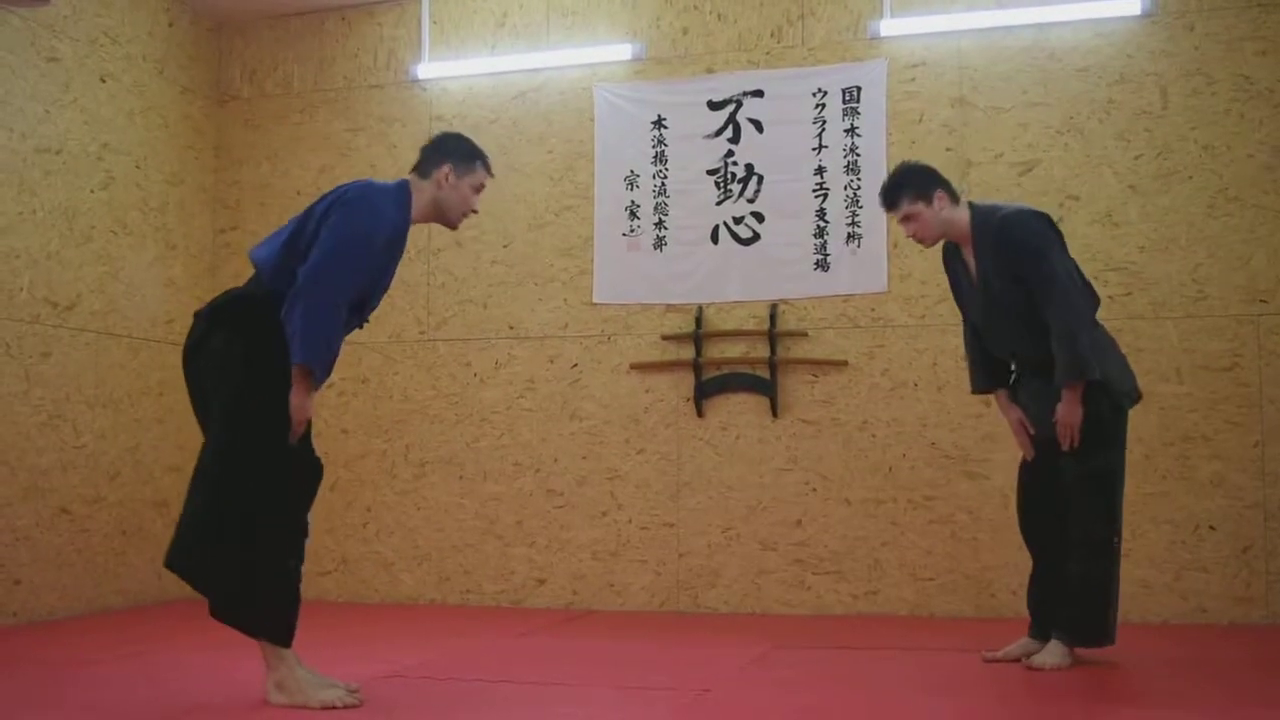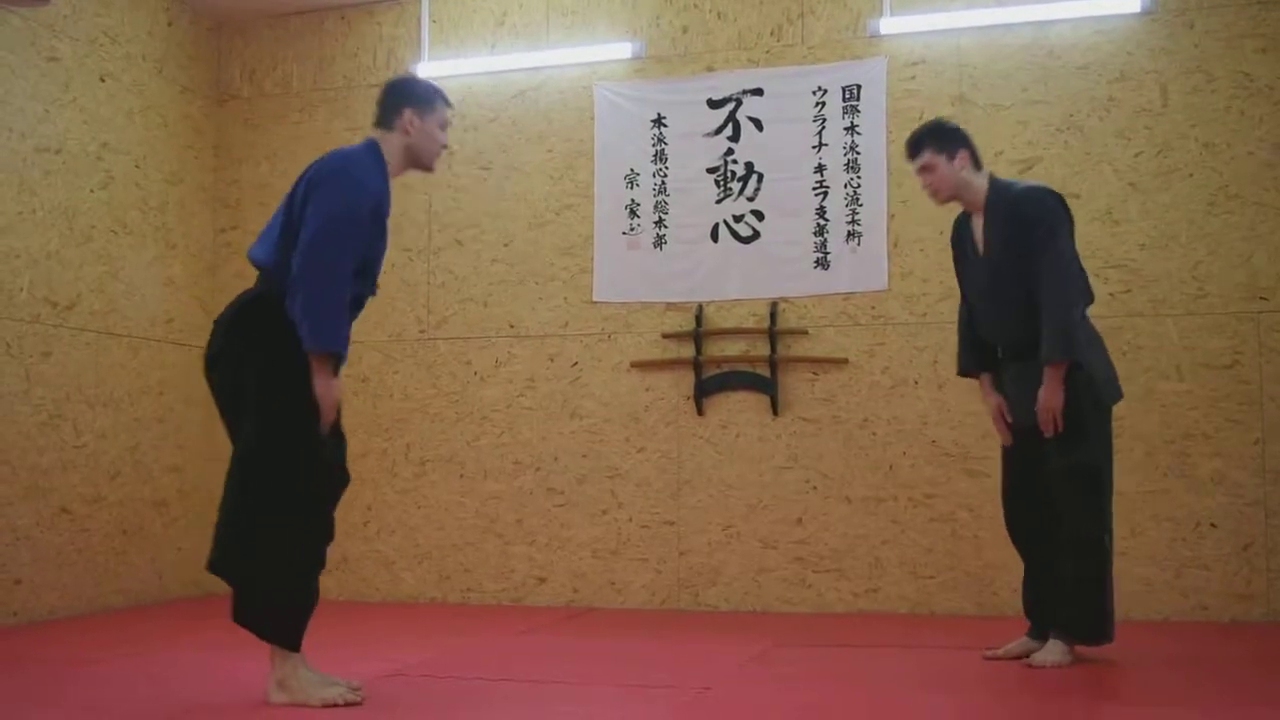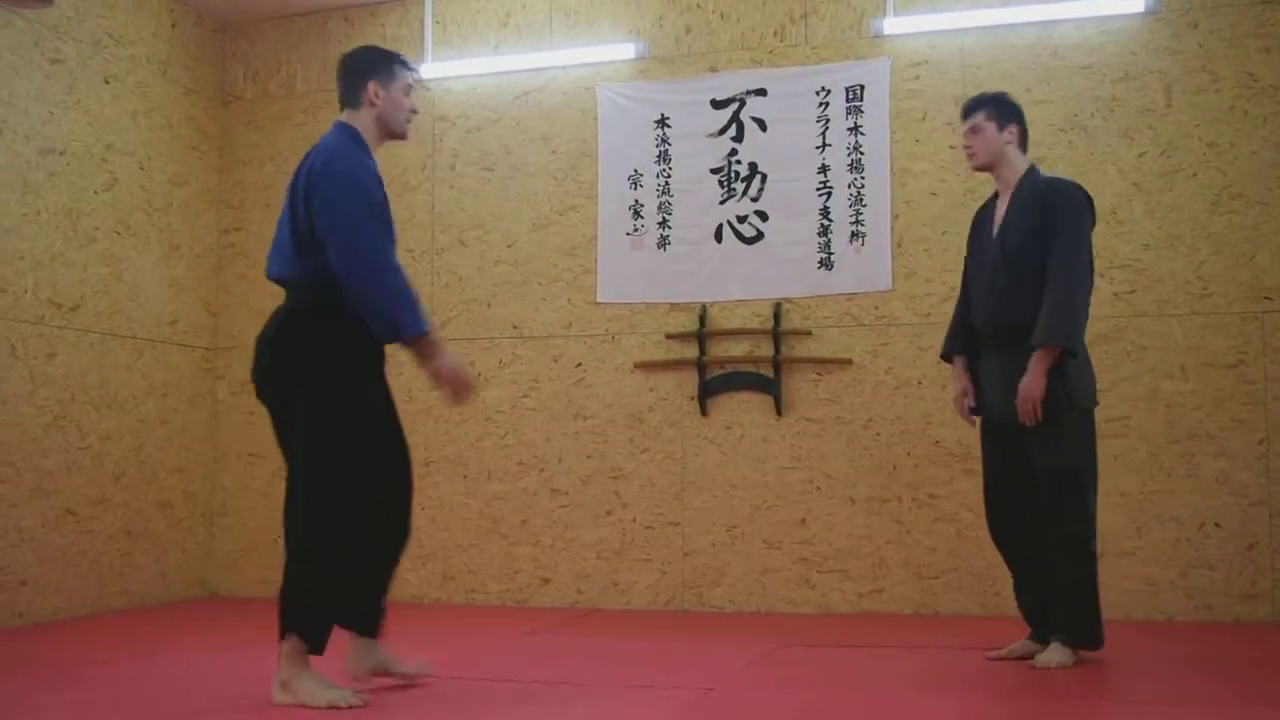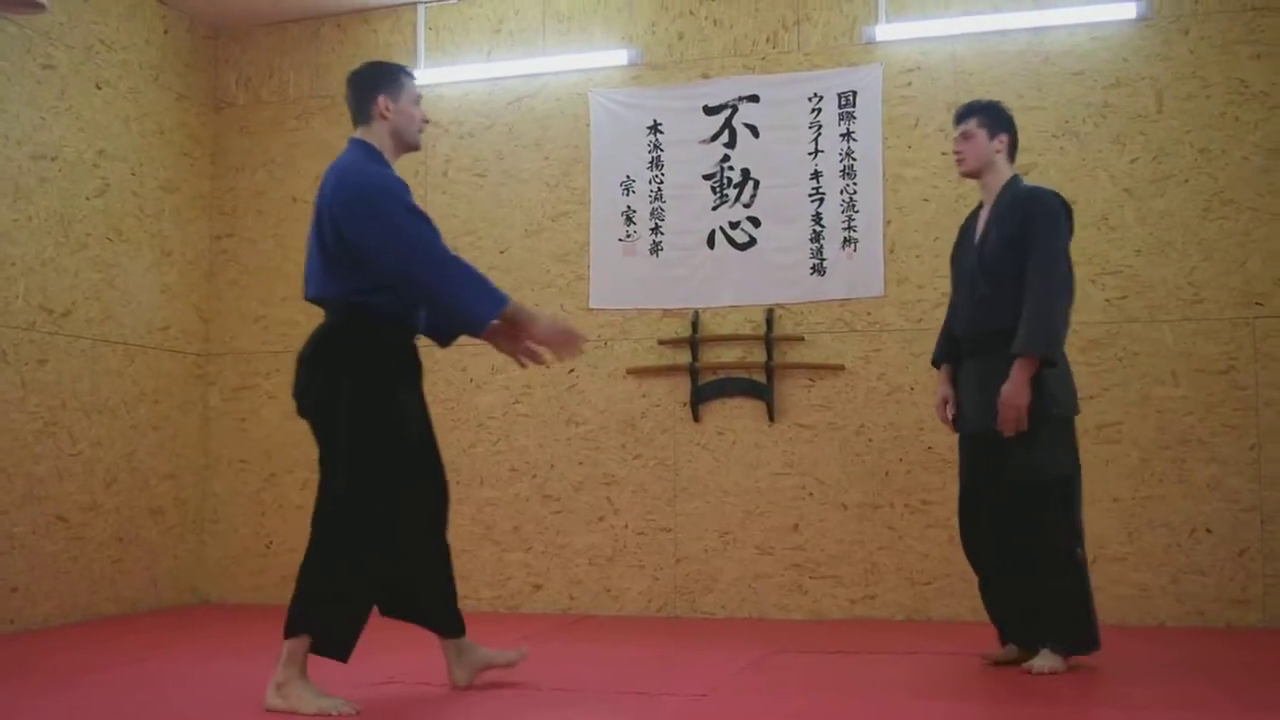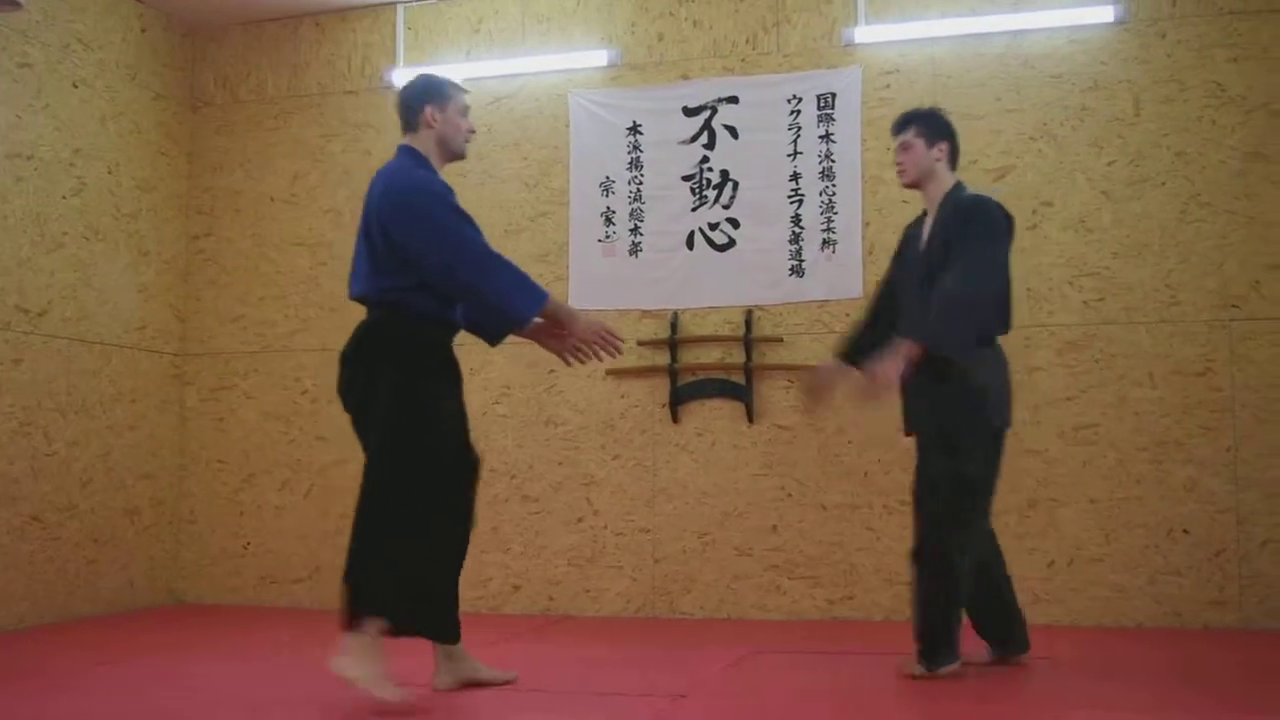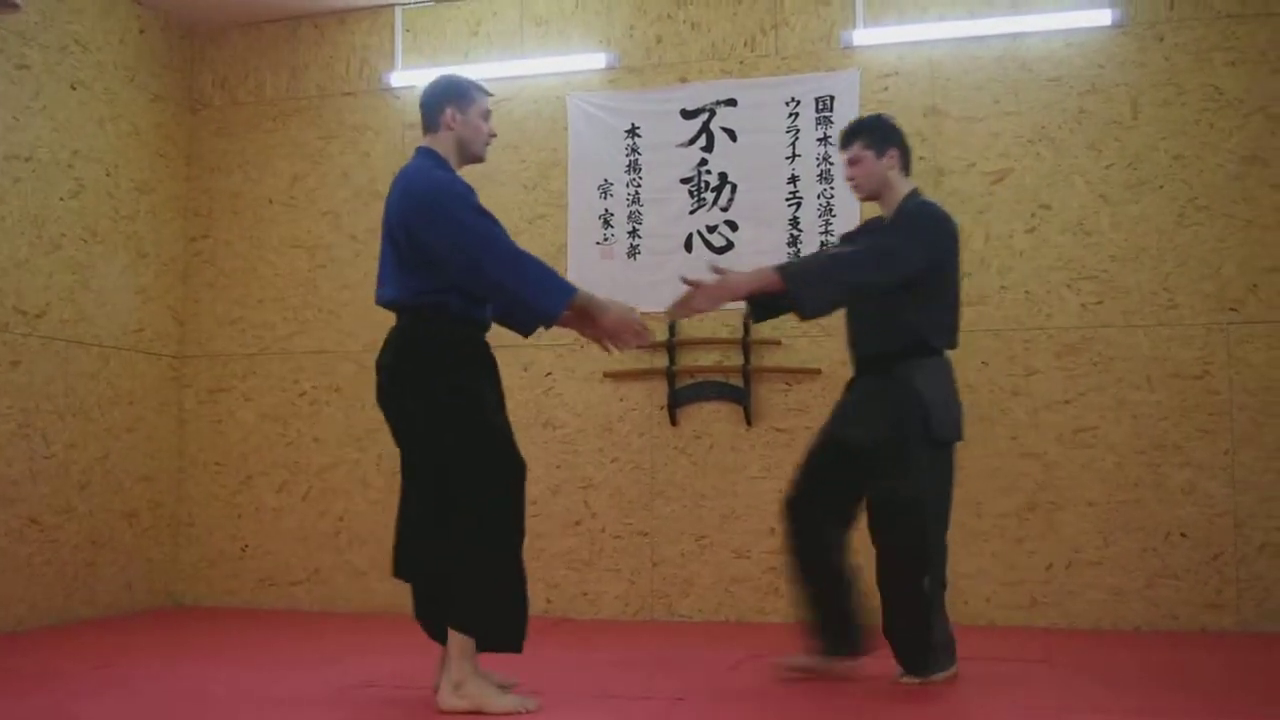
dt=0.3s
person 1, frame 1
left shoulder: (384, 217)
right shoulder: (373, 207)
right elbow: (316, 295)
left wrist: (301, 383)
right wrist: (302, 387)
left hip: (259, 350)
right hip: (243, 347)
left knee: (278, 501)
right knee: (262, 503)
left ankle: (285, 664)
right ankle: (282, 672)
person 1, frame 2
left shoulder: (359, 175)
right shoulder: (353, 174)
right elbow: (318, 277)
left wrist: (321, 368)
right wrist: (324, 371)
left hip: (282, 348)
right hip: (267, 347)
left knee: (306, 498)
right knee: (287, 502)
left ankle: (290, 658)
right ankle: (287, 672)
person 1, frame 3
left shoulder: (344, 161)
right shoulder: (339, 163)
left elbow: (361, 269)
right elbow: (368, 269)
left wrist: (415, 346)
right wrist: (431, 350)
left hip: (332, 348)
right hip: (317, 350)
left knee: (375, 496)
right knee: (331, 505)
left ankle: (366, 647)
right ankle: (293, 671)
person 1, frame 4
left shoulder: (368, 180)
right shoulder: (362, 181)
left elbow: (412, 280)
right elbow: (432, 266)
left wrist: (488, 330)
right wrist: (527, 317)
left hip: (375, 364)
right hip: (358, 367)
left knee: (416, 504)
right knee: (356, 514)
left ankle: (460, 652)
person 1, frame 5
left shoulder: (411, 186)
right shoulder: (410, 186)
left elbow: (459, 283)
right elbow: (476, 268)
left wrist: (534, 330)
right wrist: (563, 316)
left hip: (414, 359)
right hip: (397, 363)
left knee: (439, 503)
right knee: (415, 500)
left ankle: (448, 659)
right ankle: (361, 644)
person 1, frame 6
left shoulder: (430, 185)
right shoulder: (430, 188)
left elbow: (481, 279)
right elbow: (499, 264)
left wrist: (573, 317)
right wrist: (595, 309)
left hip: (433, 358)
right hip: (436, 361)
left knee: (450, 506)
right knee: (476, 504)
left ankle: (459, 662)
person 2, frame 1
left shoulder: (1018, 229)
right shoulder: (954, 256)
left elbow: (1068, 314)
right elbow: (979, 335)
left wrist: (1072, 398)
right wrist: (1007, 405)
left hip: (1087, 385)
right hip: (1038, 387)
left knee: (1088, 514)
right knee: (1039, 512)
left ankle: (1071, 634)
right ankle: (1044, 629)
person 2, frame 2
left shoulder: (1032, 206)
right shoulder: (963, 231)
left elbow: (1062, 297)
left wrist: (1054, 381)
right wrist: (988, 388)
left hip: (1067, 378)
right hip: (1016, 381)
left knee: (1076, 508)
right knee: (1026, 510)
left ankle: (1071, 631)
right ankle: (1043, 626)
person 2, frame 3
left shoulder: (1059, 198)
right shoulder: (985, 215)
left elbow: (1068, 290)
left wrist: (1038, 367)
right wrist: (962, 370)
left hip: (1051, 377)
right hip: (996, 379)
left knee: (1064, 511)
right knee: (1010, 513)
left ankle: (1070, 635)
right ankle: (1042, 628)
person 2, frame 4
left shoulder: (1038, 206)
right shoulder: (972, 224)
left elbow: (1047, 298)
left wrist: (1019, 376)
right wrist: (946, 376)
left hip: (1028, 384)
right hip: (978, 383)
left knee: (1047, 516)
right knee: (982, 523)
left ankle: (1065, 638)
right ankle: (1020, 635)
person 2, frame 5
left shoulder: (981, 216)
right shoulder: (917, 231)
left elbow: (963, 295)
right elbow: (889, 305)
left wrist: (899, 356)
right wrist: (842, 363)
left hip: (965, 384)
right hip: (928, 386)
left knee: (946, 520)
right knee: (959, 520)
left ankle: (937, 651)
right ankle: (1006, 637)
person 2, frame 6
left shoulder: (927, 225)
right shoulder: (872, 233)
left elbow: (846, 271)
right elbow: (827, 273)
left wrist: (747, 279)
right wrist: (730, 289)
left hip: (914, 396)
right hip: (872, 391)
left knee: (908, 534)
right knee: (811, 511)
left ankle: (929, 657)
right ankle: (837, 641)
